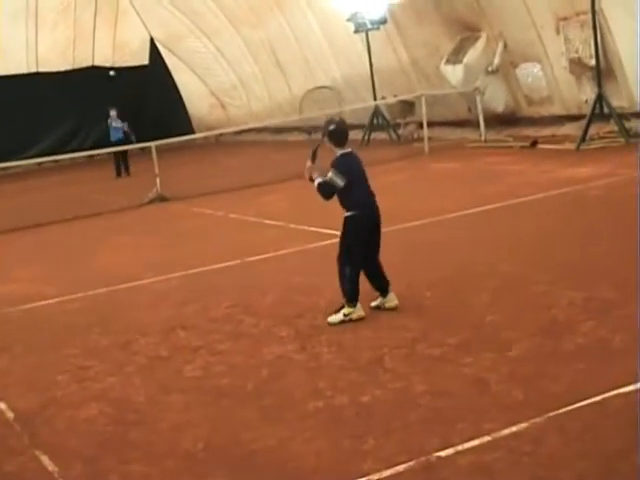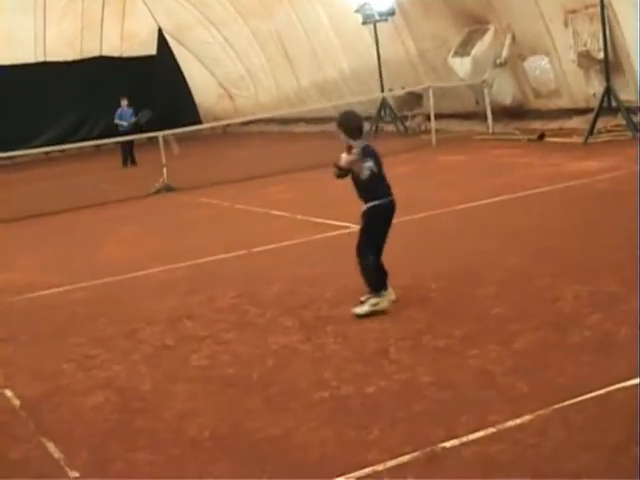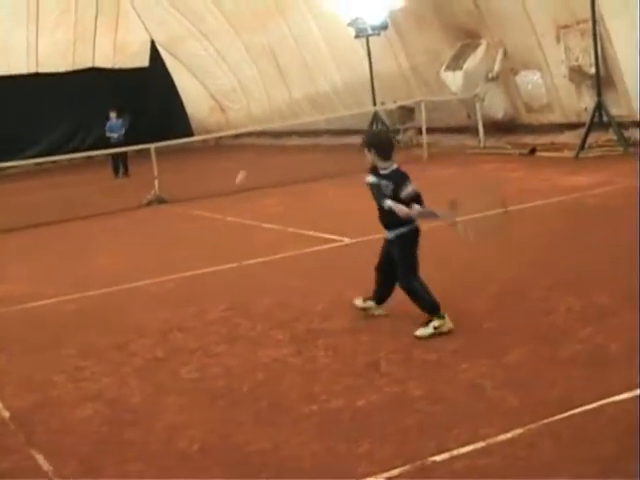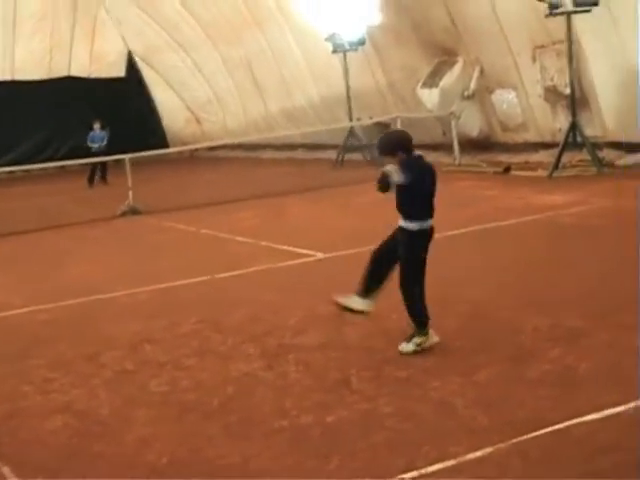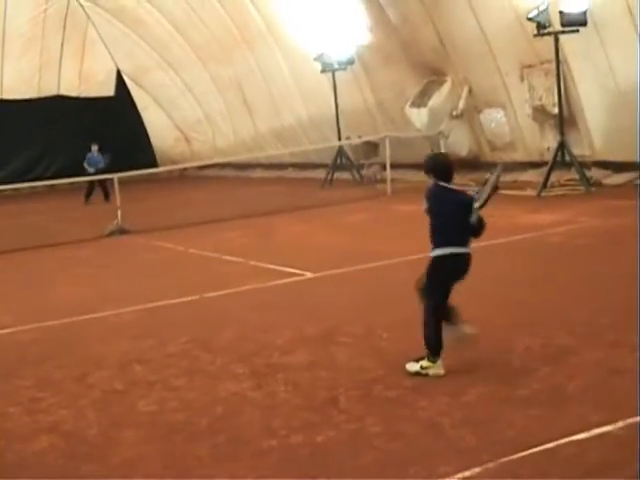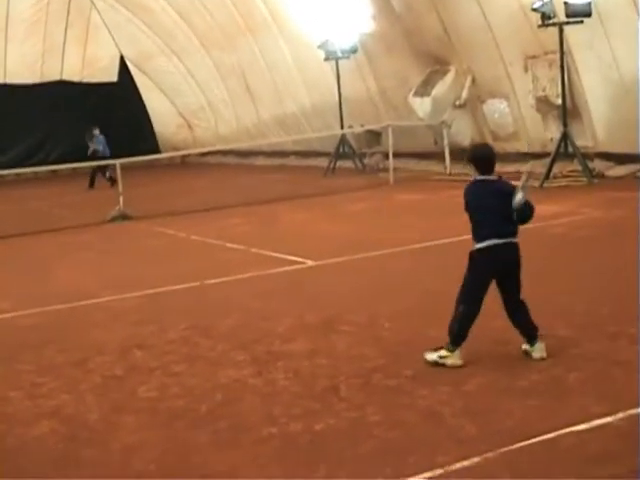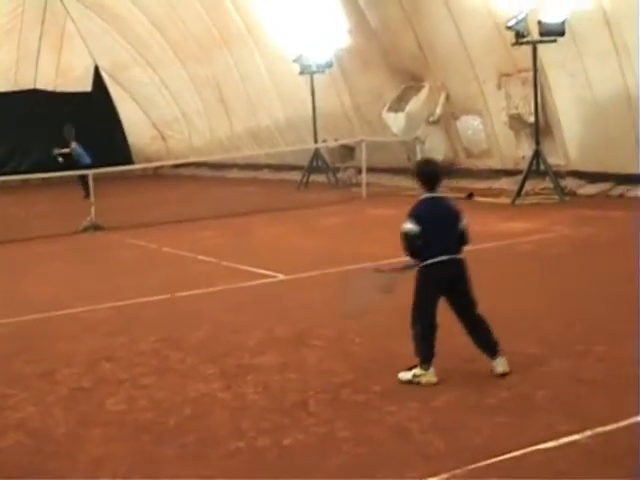
dt=0.4s
person 1, frame 1
left shoulder: (340, 163)
right shoulder: (352, 159)
left elbow: (327, 192)
left wrist: (315, 176)
right wrist: (318, 177)
left hip: (357, 216)
right hip: (371, 212)
left knee: (347, 260)
right knee: (368, 257)
left ankle: (352, 307)
right ankle: (386, 295)
person 1, frame 2
left shoulder: (368, 153)
right shoulder: (352, 152)
left elbow: (369, 180)
right elbow: (338, 172)
left wrist: (356, 167)
right wrist: (343, 164)
left hip: (380, 206)
right hip: (374, 206)
left knee: (366, 250)
right knee: (368, 250)
left ankle: (378, 296)
right ankle: (382, 290)
person 1, frame 3
left shoulder: (399, 177)
right shoulder: (373, 173)
left elbow: (416, 201)
right elbow: (379, 196)
left wrist: (417, 211)
right wrist: (399, 208)
left hip: (405, 233)
right hip: (391, 232)
left knee: (407, 277)
right knee: (383, 269)
left ankle: (439, 318)
right ankle: (376, 302)
person 1, frame 4
left shoulder: (412, 166)
right shoulder: (425, 167)
left elbow: (384, 185)
right elbow: (383, 186)
left wrist: (388, 172)
right wrist: (388, 172)
left hip: (416, 232)
right hip: (408, 228)
left knee: (411, 282)
right knee: (380, 258)
left ankle: (423, 335)
right ankle: (363, 298)
person 1, frame 5
left shoulder: (431, 193)
right shoulder: (465, 199)
right elbow: (476, 229)
left hip: (442, 259)
right hip: (462, 257)
left knee: (432, 309)
right knee: (426, 288)
left ankle: (433, 361)
right ankle: (455, 324)
person 1, frame 6
left shoulder: (470, 191)
right shoulder: (507, 188)
right elbow: (526, 213)
right wrist: (509, 218)
left hip: (484, 252)
right hip: (509, 249)
left knee: (468, 301)
right knee: (513, 300)
left ankle: (452, 350)
right ankle: (534, 343)
person 1, frame 7
left shoulder: (417, 211)
right shoulder: (450, 207)
left elbow: (411, 246)
right elbow: (463, 238)
left wrist: (421, 255)
left hip: (430, 269)
right hip: (456, 265)
left knee: (422, 318)
right knee: (469, 313)
left ankle: (425, 369)
right ankle: (497, 358)
